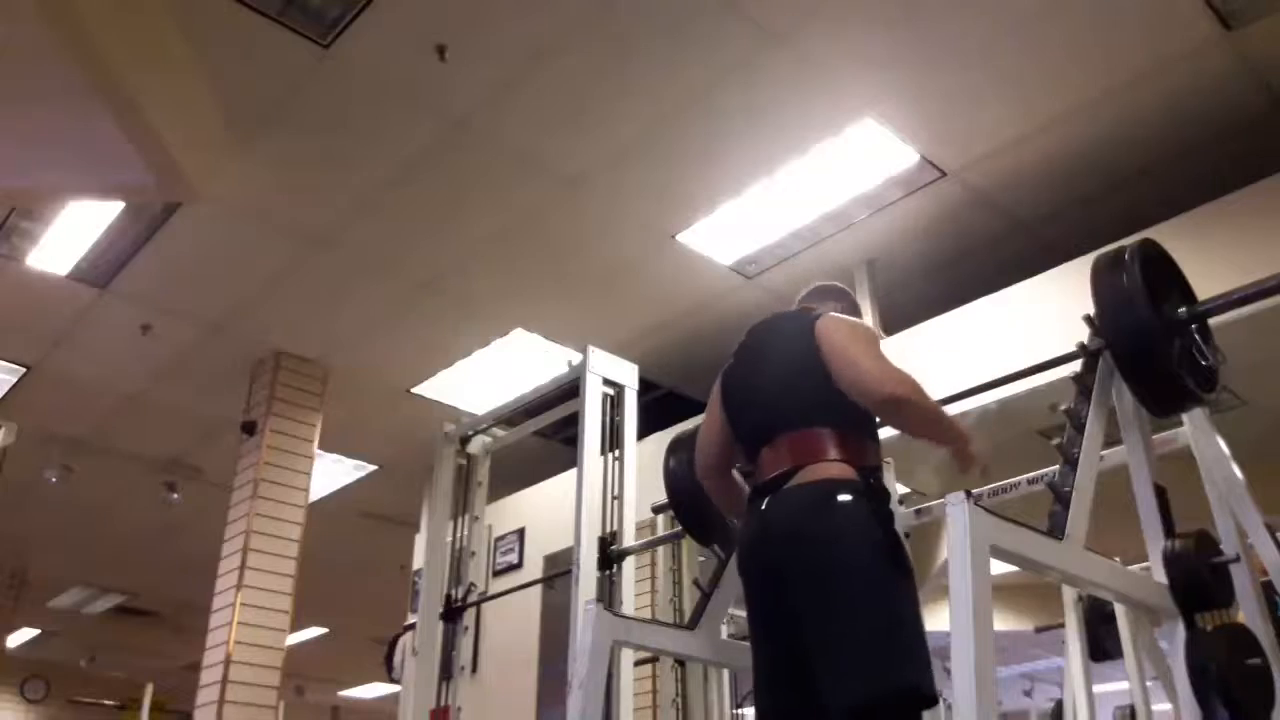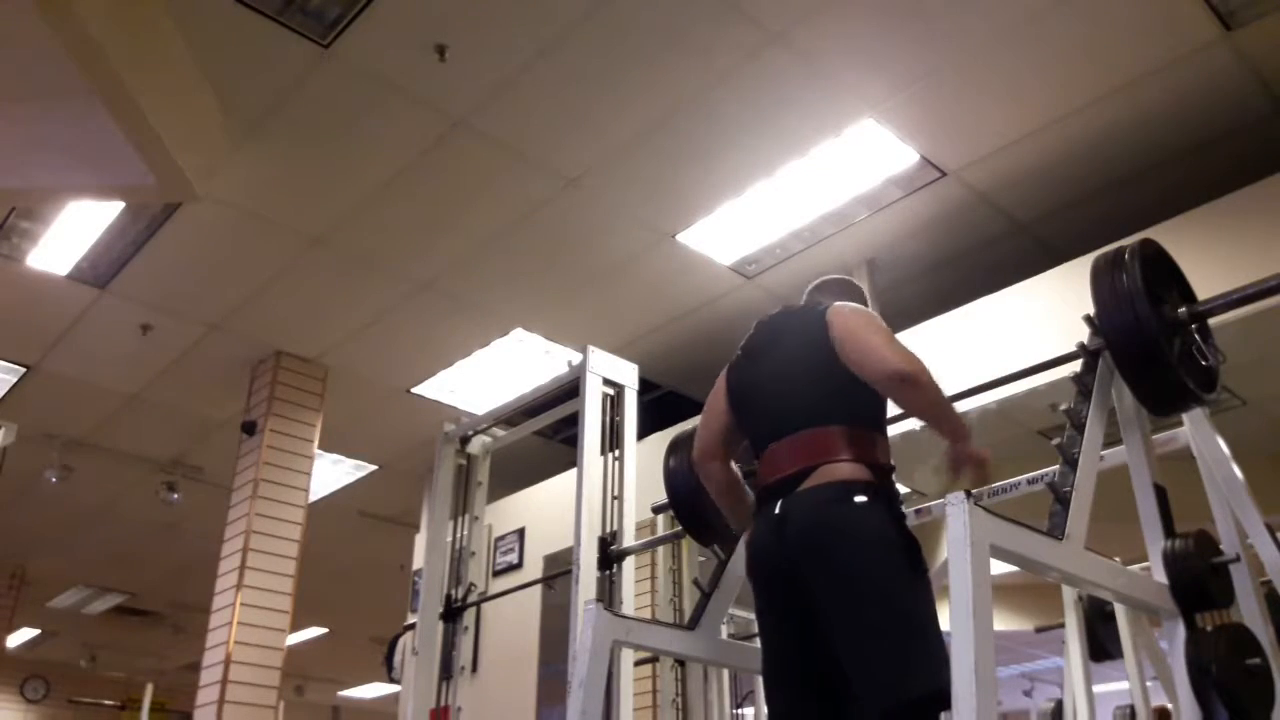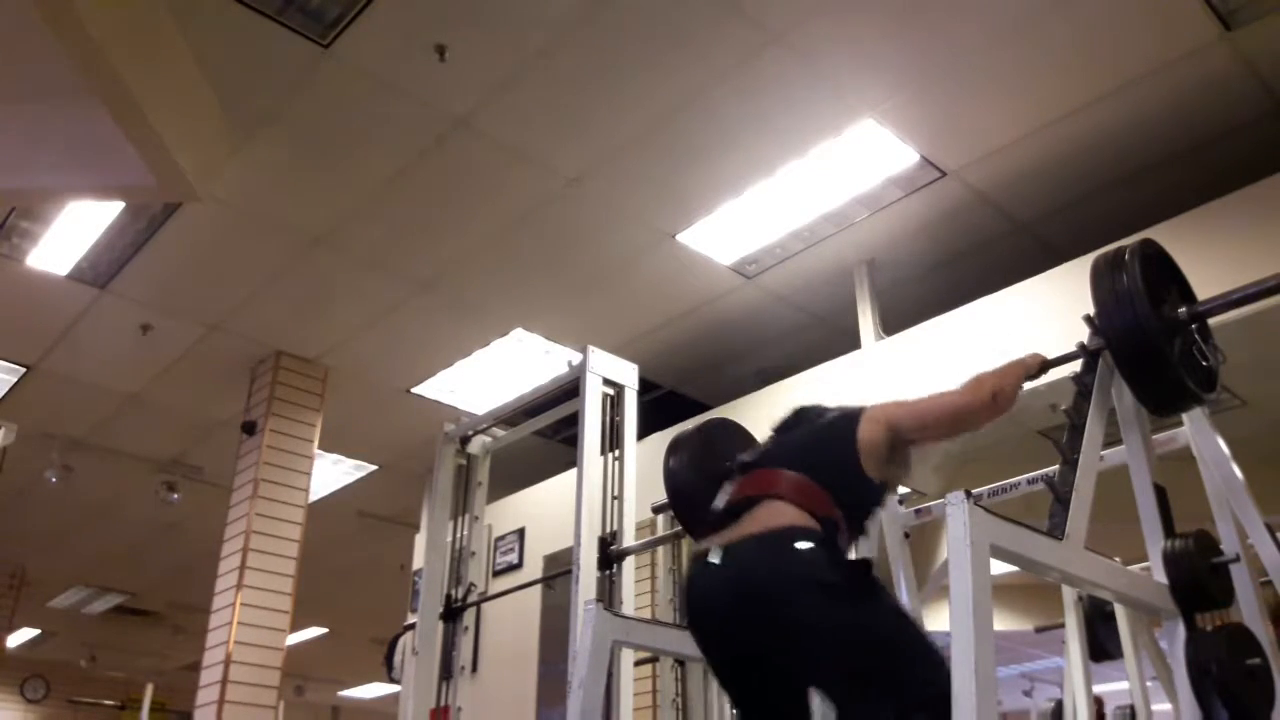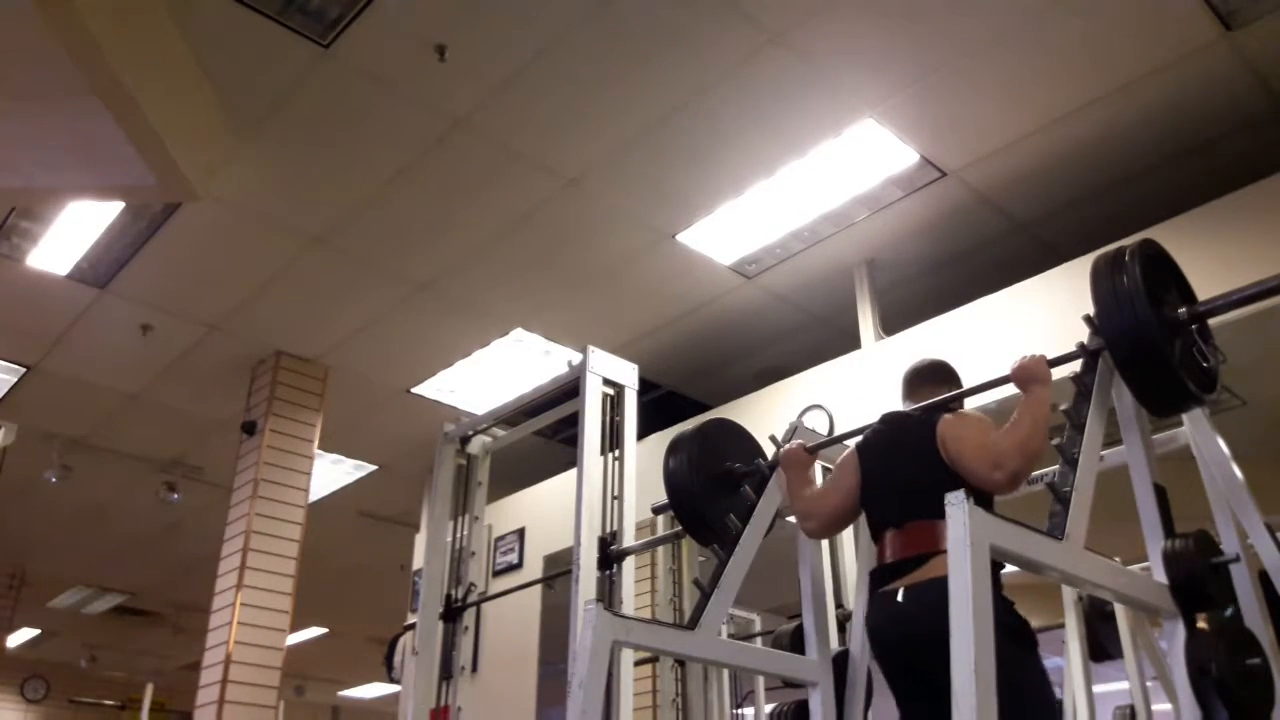
dt=1s
person 1, frame 1
left shoulder: (738, 365)
right shoulder: (836, 329)
left elbow: (709, 467)
right elbow: (888, 390)
right wrist: (958, 439)
left hip: (764, 528)
right hip: (832, 511)
person 1, frame 2
left shoulder: (748, 356)
right shoulder: (844, 317)
left elbow: (707, 454)
right elbow: (897, 370)
right wrist: (961, 439)
left hip: (776, 532)
right hip: (847, 513)
person 1, frame 3
left shoulder: (795, 433)
right shoulder: (876, 426)
right elbow: (977, 399)
right wrist: (1026, 365)
left hip: (708, 580)
right hip: (785, 567)
person 1, frame 4
left shoulder: (865, 449)
right shoulder: (957, 426)
left elbow: (815, 519)
right elbow: (1003, 468)
left wrist: (797, 470)
right wrist: (1036, 388)
left hip: (890, 615)
